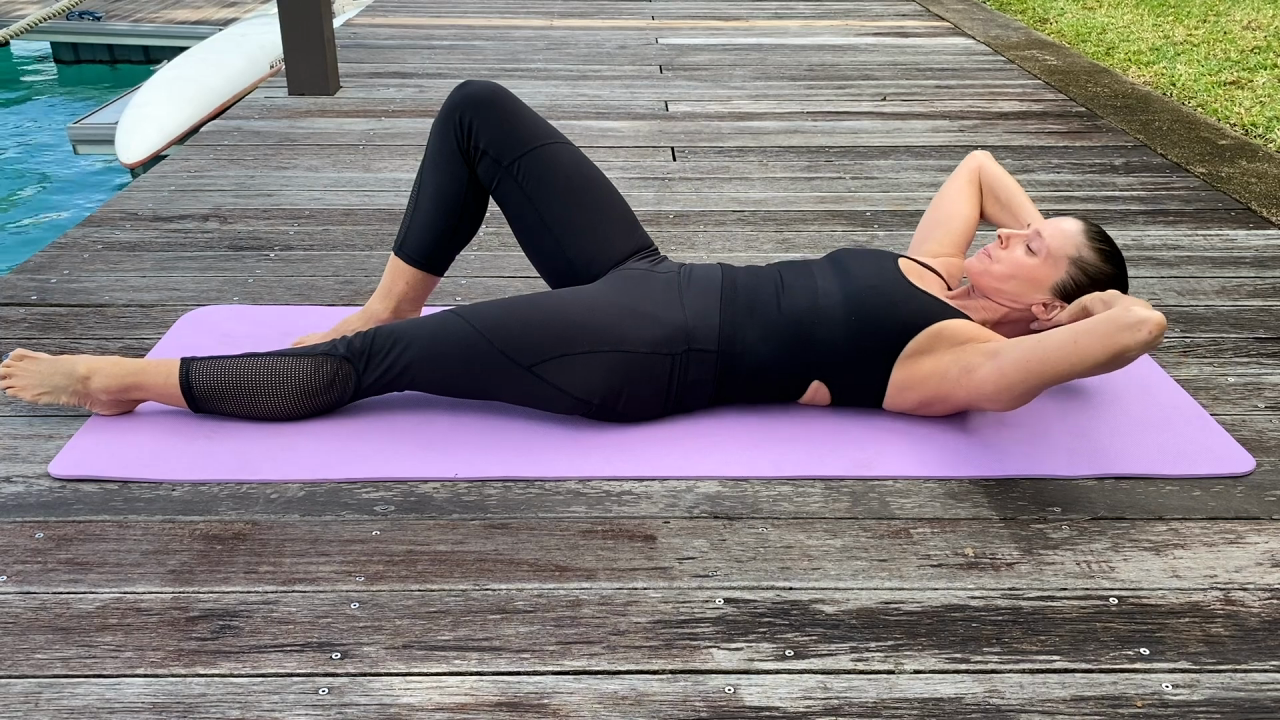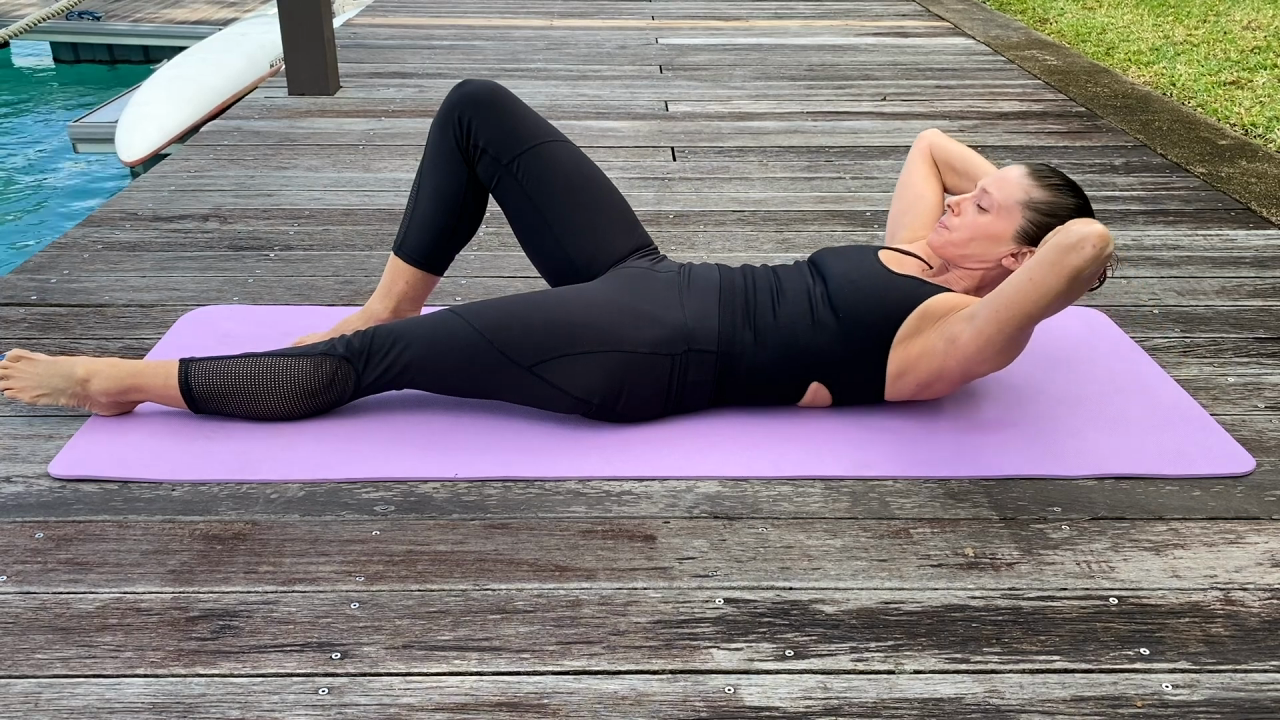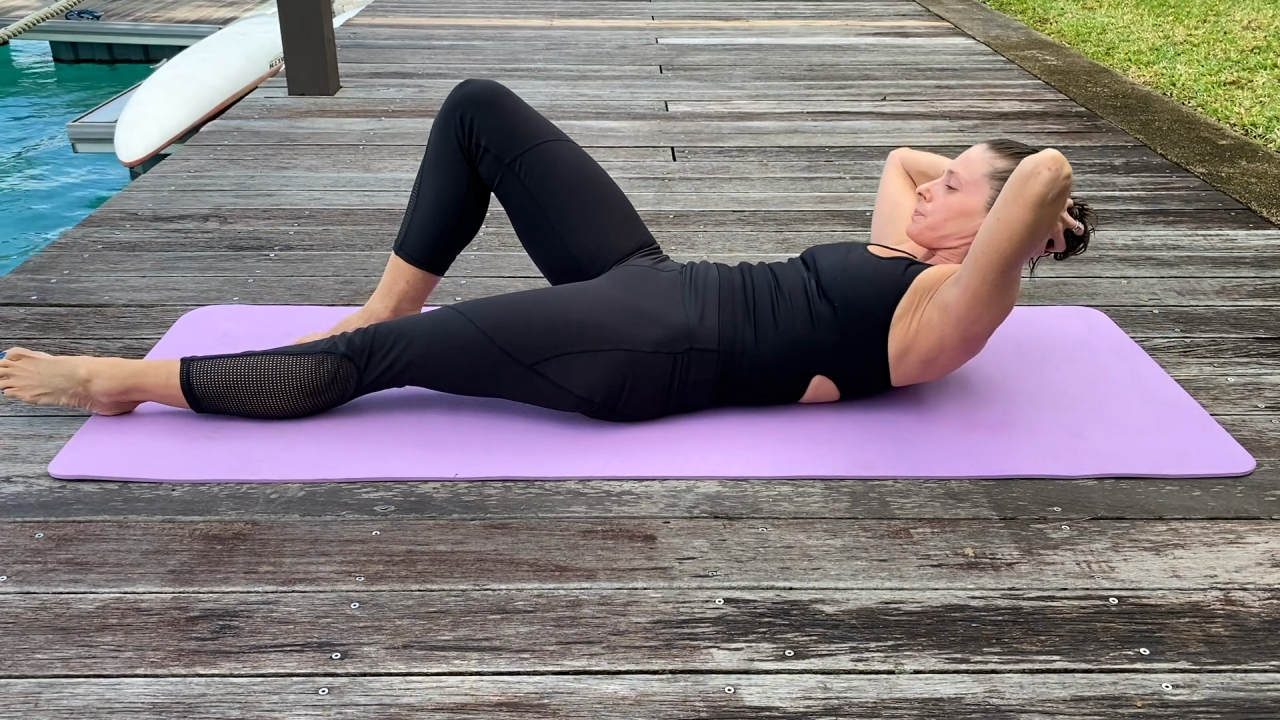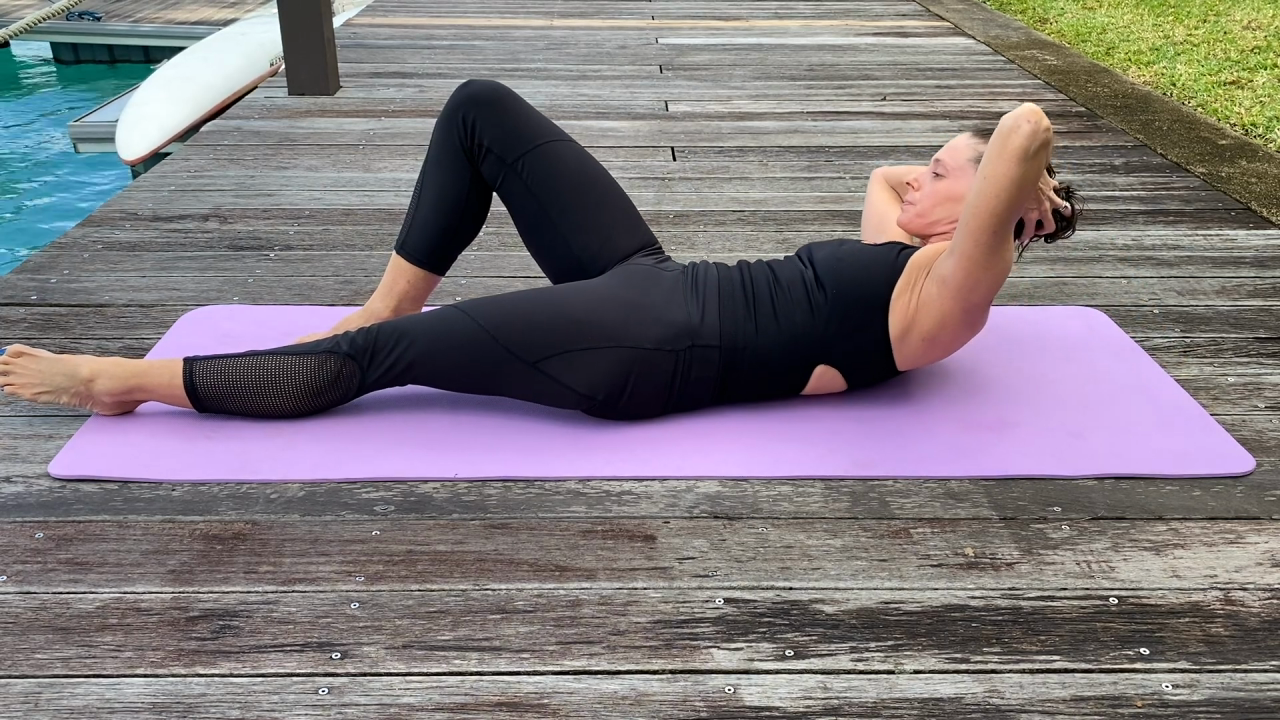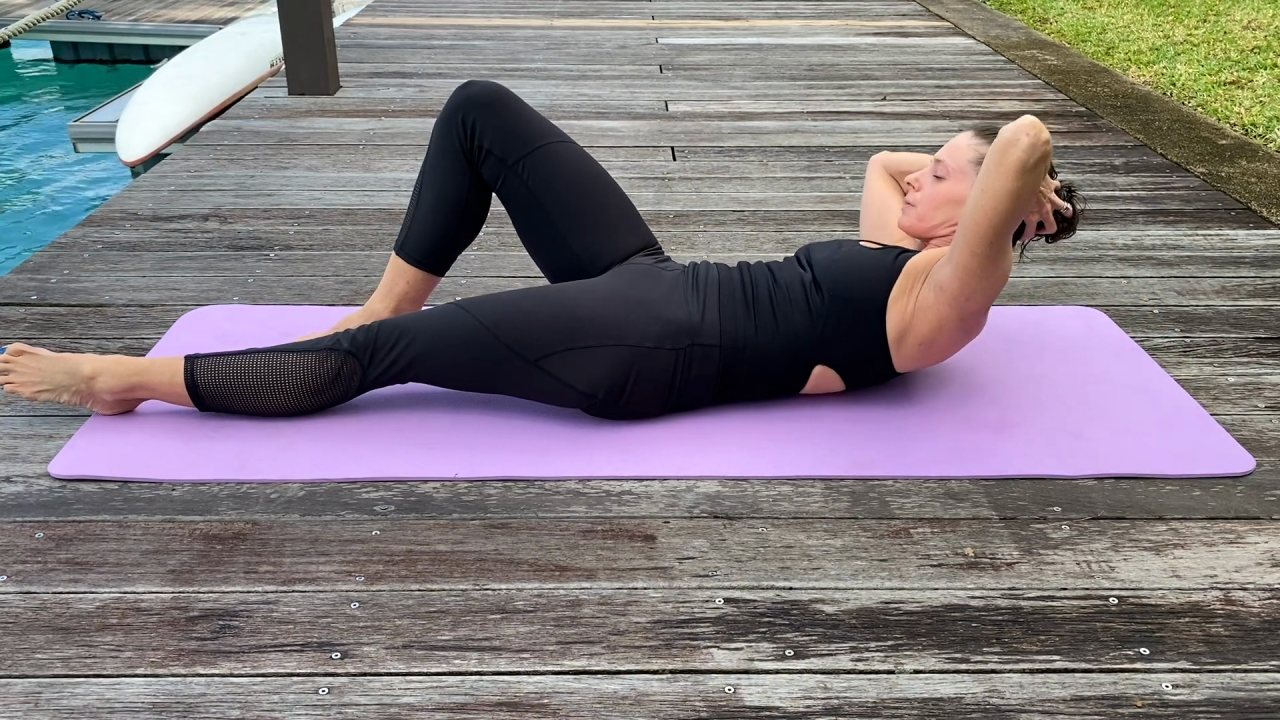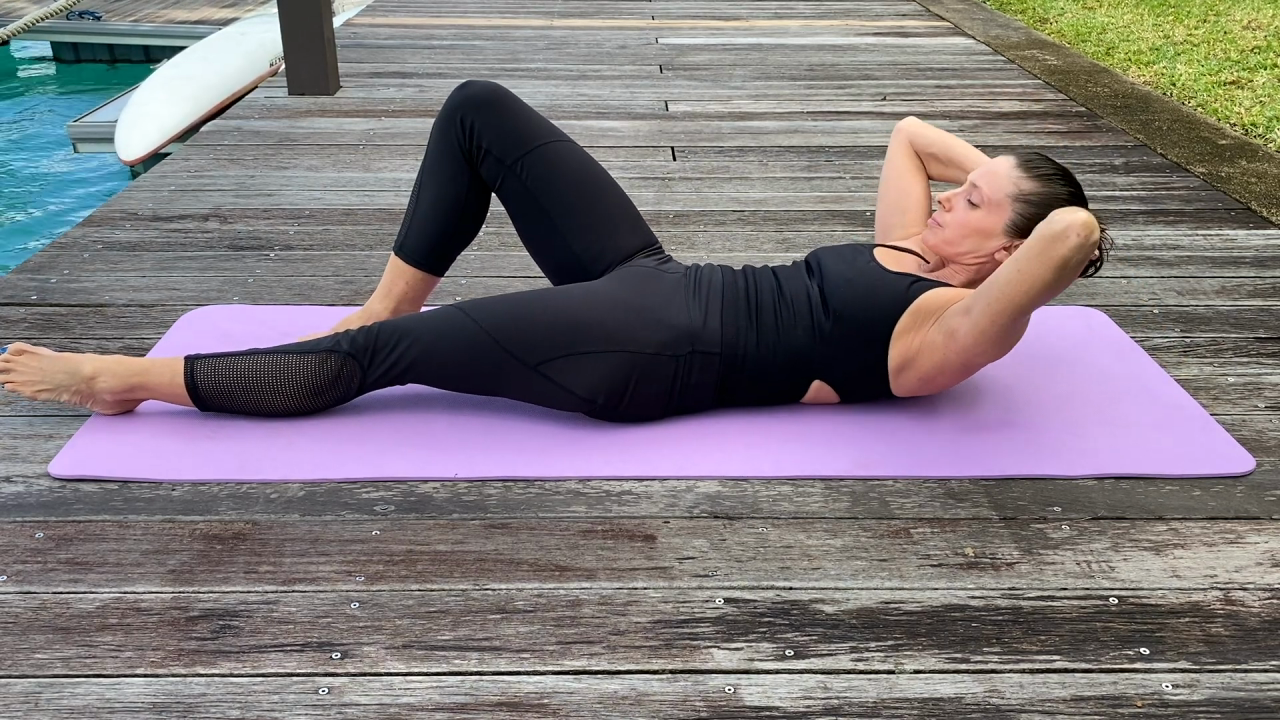
dt=0.7s
person 1, frame 1
left shoulder: (968, 360)
right shoulder: (937, 275)
left elbow: (1142, 325)
right elbow: (978, 161)
left wrist: (1089, 299)
right wrist: (1048, 242)
left hip: (647, 357)
right hip: (651, 285)
left knee: (369, 365)
right knee: (479, 108)
left ankle: (124, 381)
right ankle: (387, 305)
person 1, frame 2
left shoulder: (963, 336)
right shoulder: (918, 261)
left elbow: (1088, 242)
right elbow: (930, 141)
left wrist: (1045, 237)
right wrist: (1007, 198)
left hip: (644, 355)
right hip: (652, 285)
left knee: (372, 363)
right knee: (476, 108)
left ankle: (121, 379)
right ankle: (386, 306)
person 1, frame 3
left shoulder: (952, 313)
right shoulder: (905, 257)
left elbow: (1046, 173)
right elbow: (900, 155)
left wrist: (1018, 199)
right wrist: (969, 173)
left hip: (646, 354)
right hip: (650, 284)
left knee: (374, 357)
right knee: (478, 108)
left ankle: (121, 381)
right ankle: (386, 306)
person 1, frame 4
left shoulder: (950, 296)
right shoulder: (900, 256)
left elbow: (1026, 127)
right elbow: (880, 174)
left wrist: (1014, 185)
right wrist: (966, 175)
left hip: (649, 351)
right hip: (652, 285)
left knee: (379, 358)
right knee: (480, 109)
left ankle: (124, 380)
right ankle: (387, 304)
person 1, frame 5
left shoulder: (944, 302)
right shoulder: (901, 253)
left elbow: (1025, 136)
right elbow: (882, 157)
left wrist: (1010, 184)
right wrist: (965, 170)
left hip: (646, 350)
right hip: (651, 282)
left knee: (381, 353)
right knee: (478, 109)
left ankle: (127, 378)
right ankle: (383, 304)
person 1, frame 6
left shoulder: (959, 330)
right shoulder: (912, 255)
left elbow: (1072, 234)
right elbow: (906, 131)
left wrist: (1056, 226)
right wrist: (998, 174)
left hip: (647, 353)
right hip: (653, 283)
left knee: (376, 357)
right knee: (477, 109)
left ankle: (125, 377)
right ankle: (385, 306)
